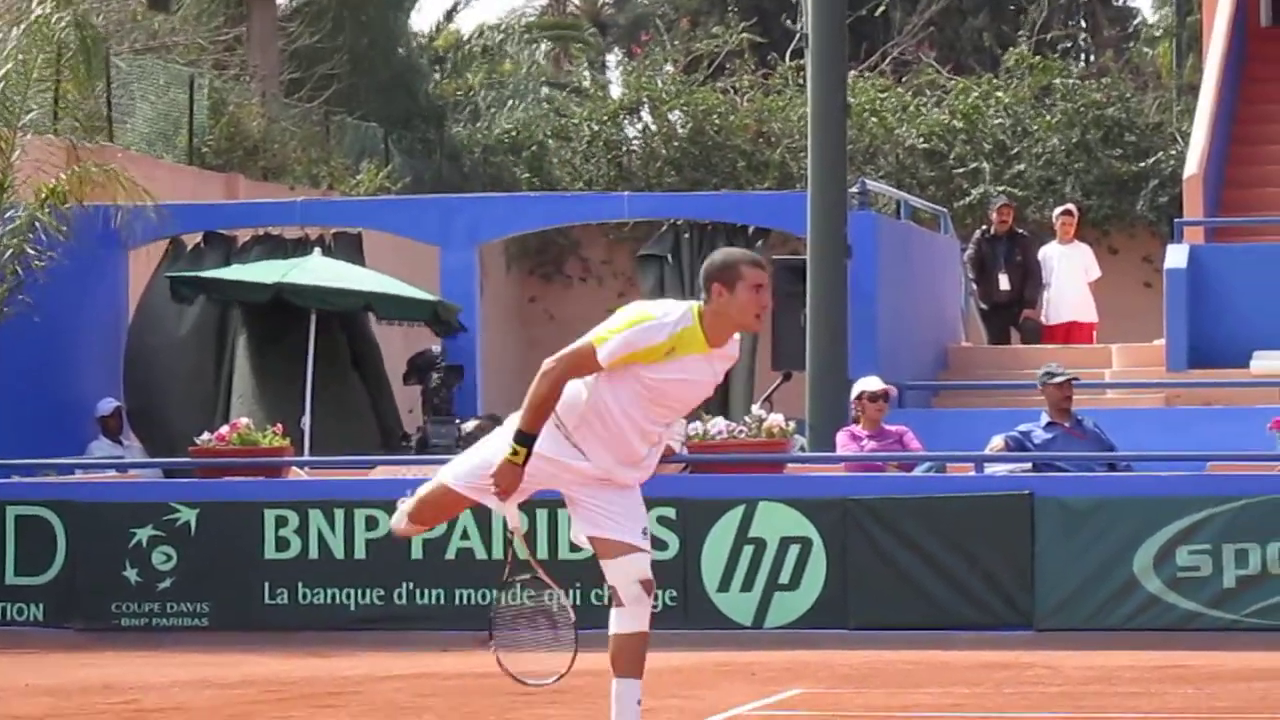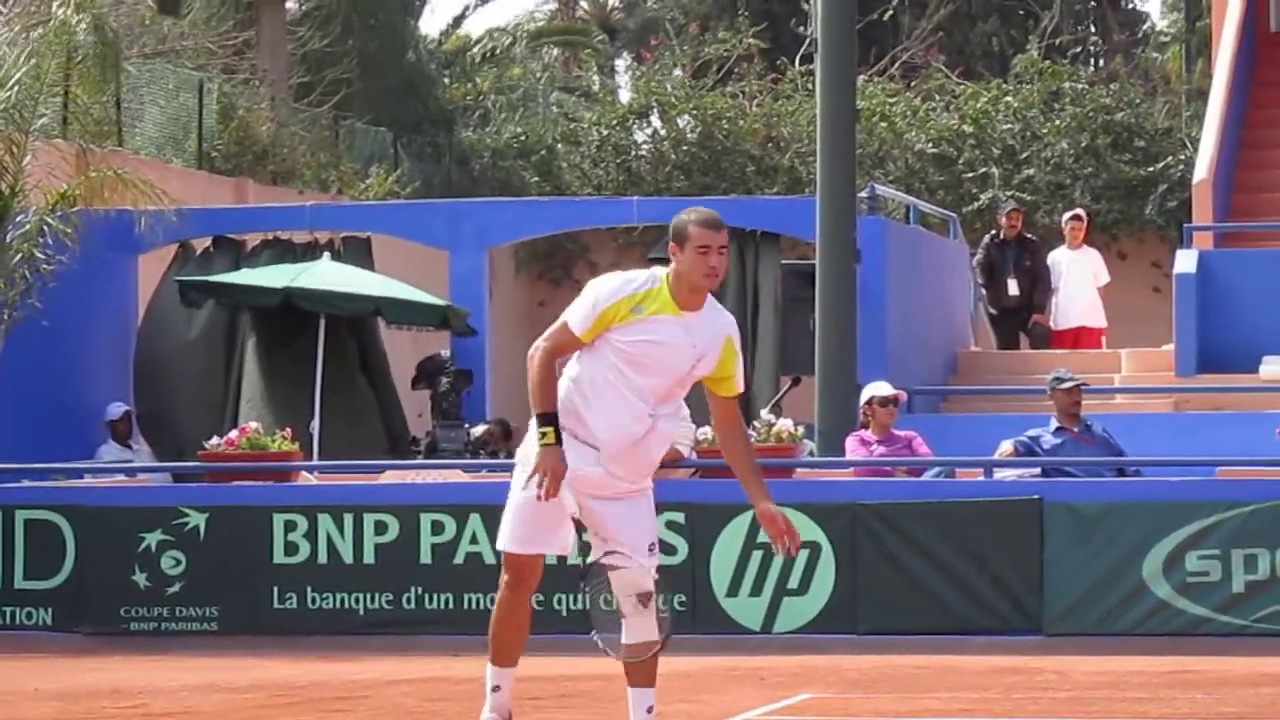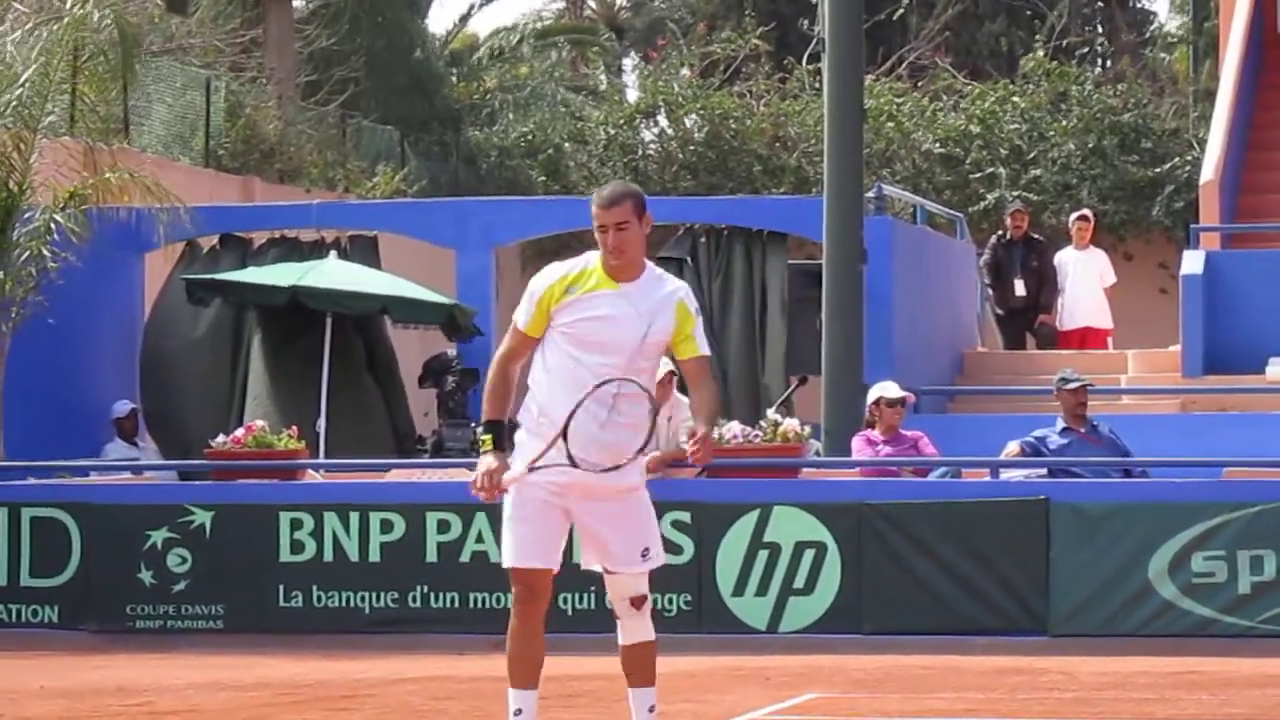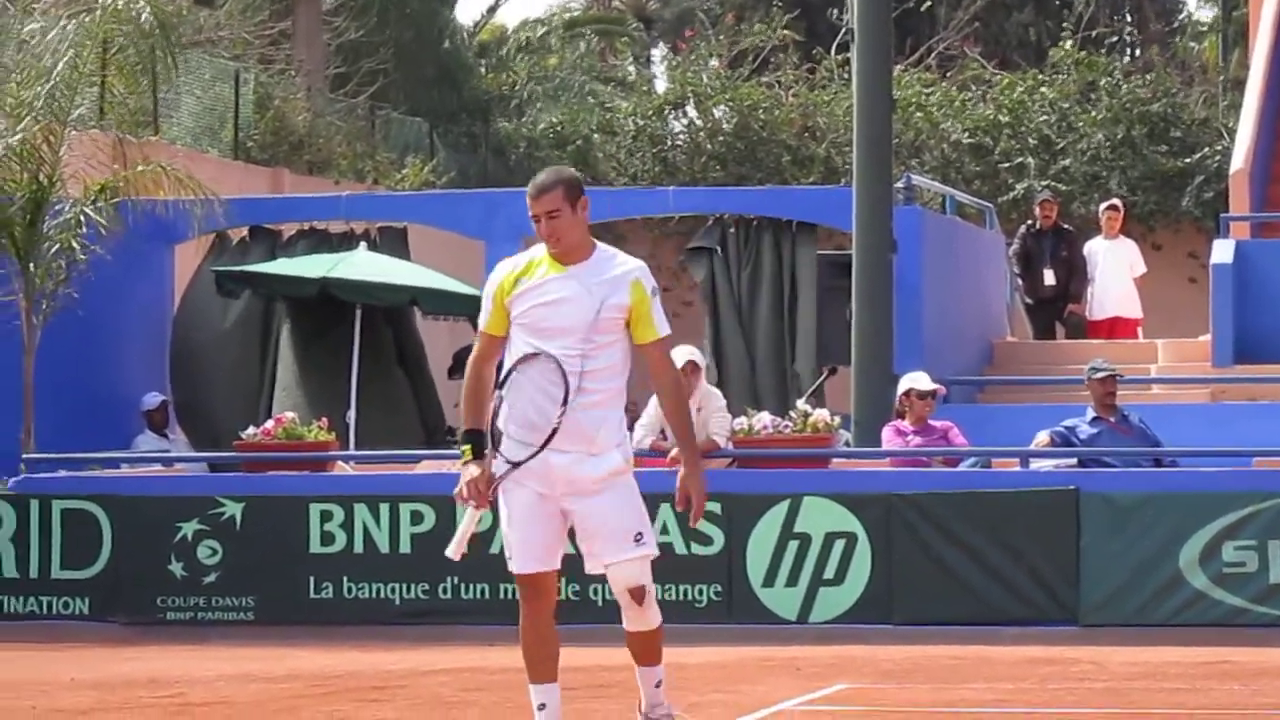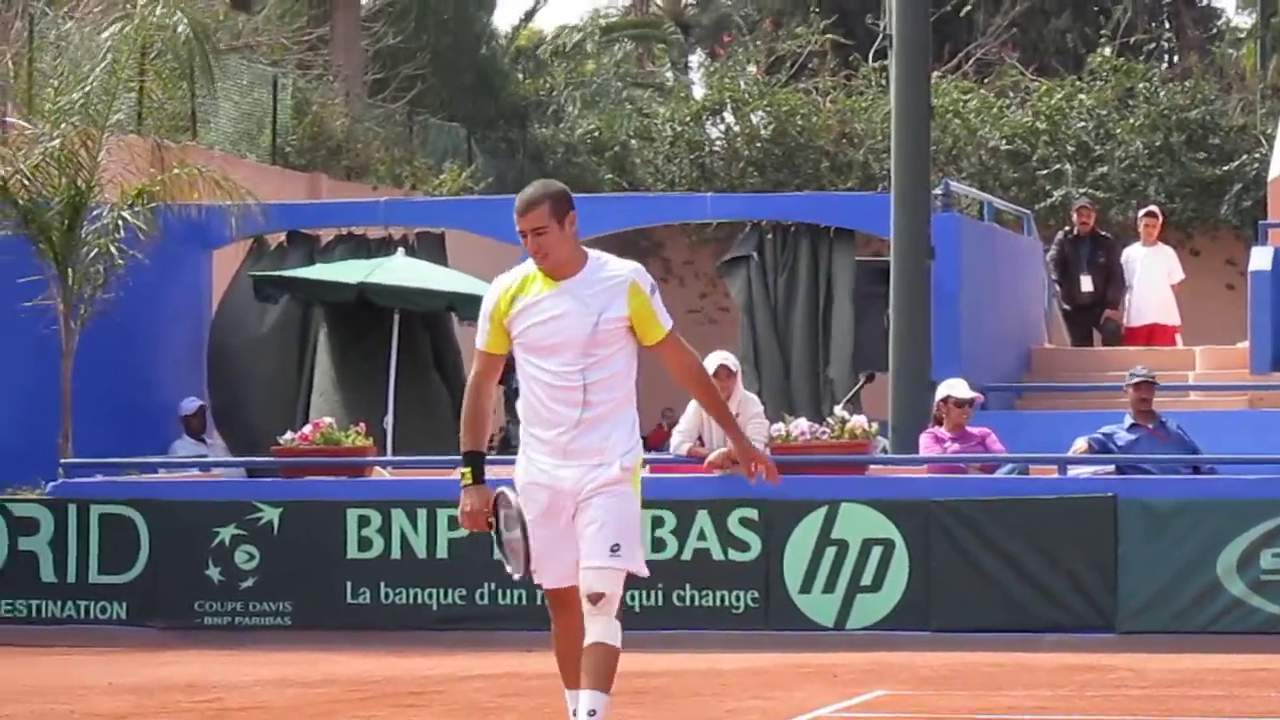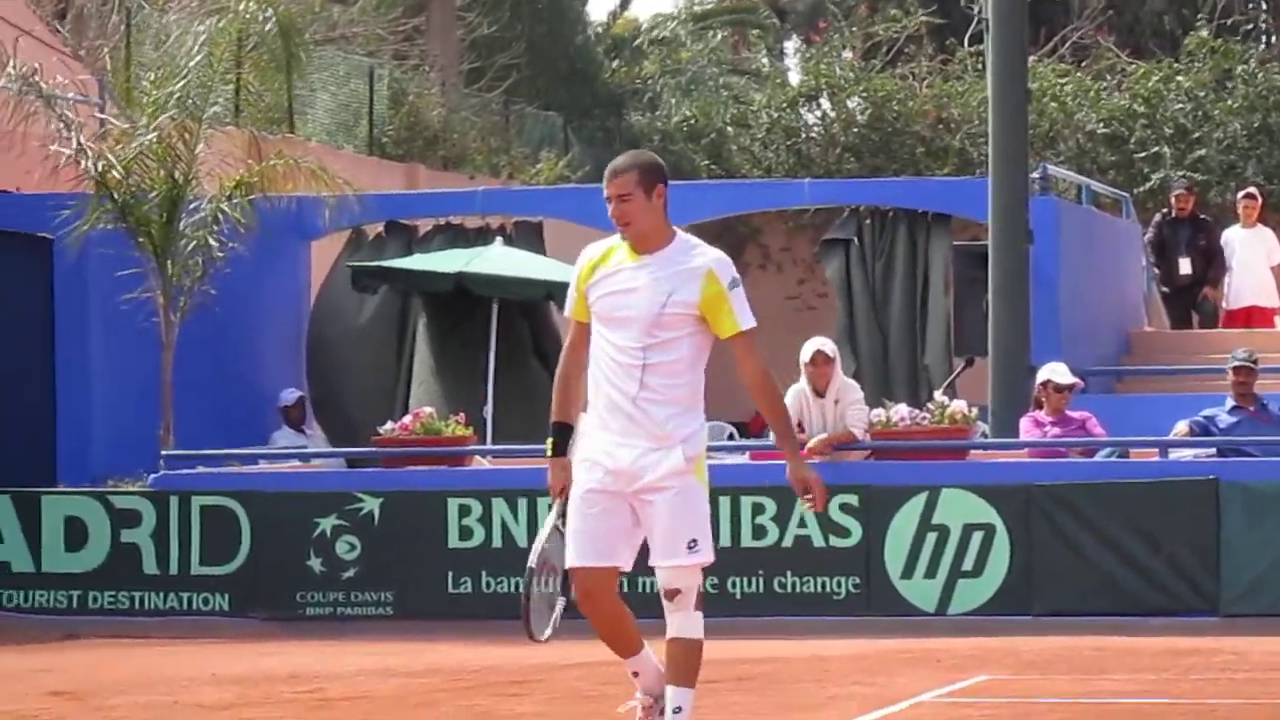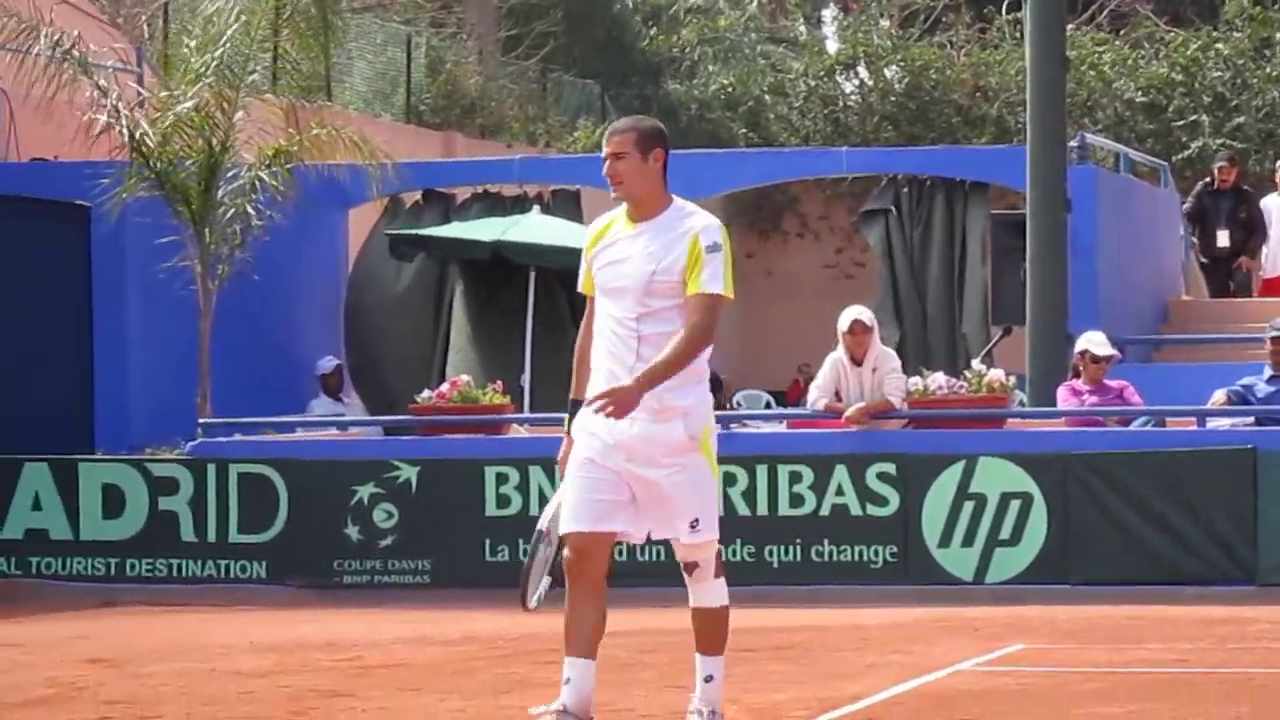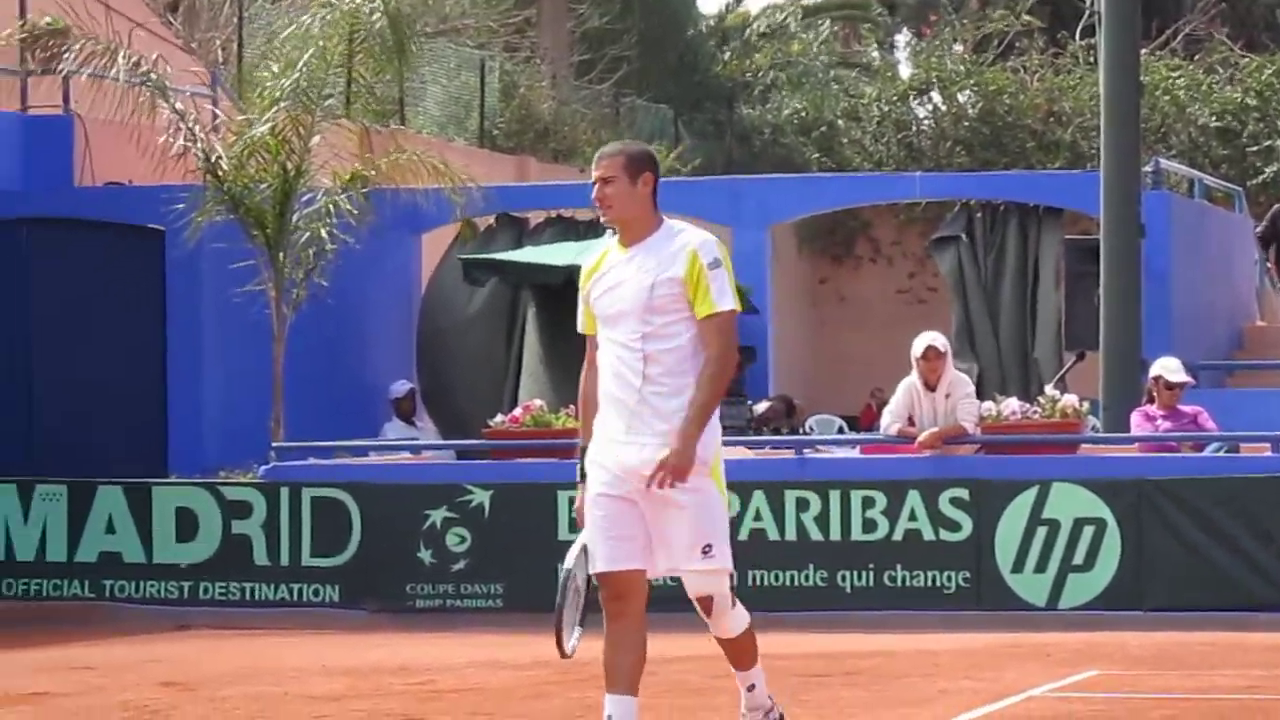
dt=0.3s
person 1, frame 1
left shoulder: (727, 350)
right shoulder: (657, 324)
right elbow: (557, 367)
right wrist: (518, 452)
left hip: (612, 471)
right hip: (553, 435)
left knee: (637, 585)
right knee: (422, 512)
right ankle: (436, 495)
person 1, frame 2
left shoulder: (722, 332)
right shoulder: (618, 292)
left elbow: (729, 422)
right elbow: (543, 352)
left wrist: (762, 502)
right wrist: (547, 440)
left hip: (627, 475)
right hip: (558, 457)
right knee: (519, 576)
person 1, frame 3
left shoulder: (675, 298)
right shoulder: (557, 282)
left elbow: (701, 378)
right elbow: (506, 361)
left wrist: (703, 428)
right wrist: (491, 445)
left hip: (615, 471)
right hip: (535, 462)
left knee: (633, 598)
right knee: (530, 596)
person 1, frame 4
left shoulder: (629, 276)
right shoulder: (509, 277)
left elbow: (663, 372)
right elbow: (480, 365)
left wrist: (690, 459)
right wrist: (474, 453)
left hip: (602, 460)
right hip: (524, 462)
left knee: (634, 584)
right knee: (535, 595)
person 1, frame 5
left shoulder: (626, 282)
right shoulder: (506, 293)
left elbow: (683, 363)
right elbow: (480, 385)
left wrist: (737, 437)
right wrist: (473, 477)
left hip: (610, 469)
right hip: (541, 473)
left knee: (599, 601)
right knee: (563, 605)
person 1, frame 6
left shoulder: (708, 269)
right shoulder: (593, 263)
left elbow: (750, 364)
right elbow: (575, 357)
left wrist: (792, 452)
right wrist: (559, 448)
left hip: (672, 456)
right hip: (603, 455)
left knee: (680, 593)
right knee: (588, 586)
person 1, frame 7
left shoulder: (700, 233)
right shoulder: (601, 234)
left elbow: (700, 329)
left wrist: (639, 385)
right wrist: (572, 422)
left hip: (674, 430)
right hip: (601, 430)
left knee: (700, 564)
right knee: (581, 557)
person 1, frame 8
left shoulder: (696, 252)
right shoulder: (596, 268)
left elbow: (721, 354)
left wrist: (684, 440)
right wrist: (585, 472)
left hip: (686, 457)
right hip: (614, 459)
left knee: (710, 594)
right knee: (618, 595)
